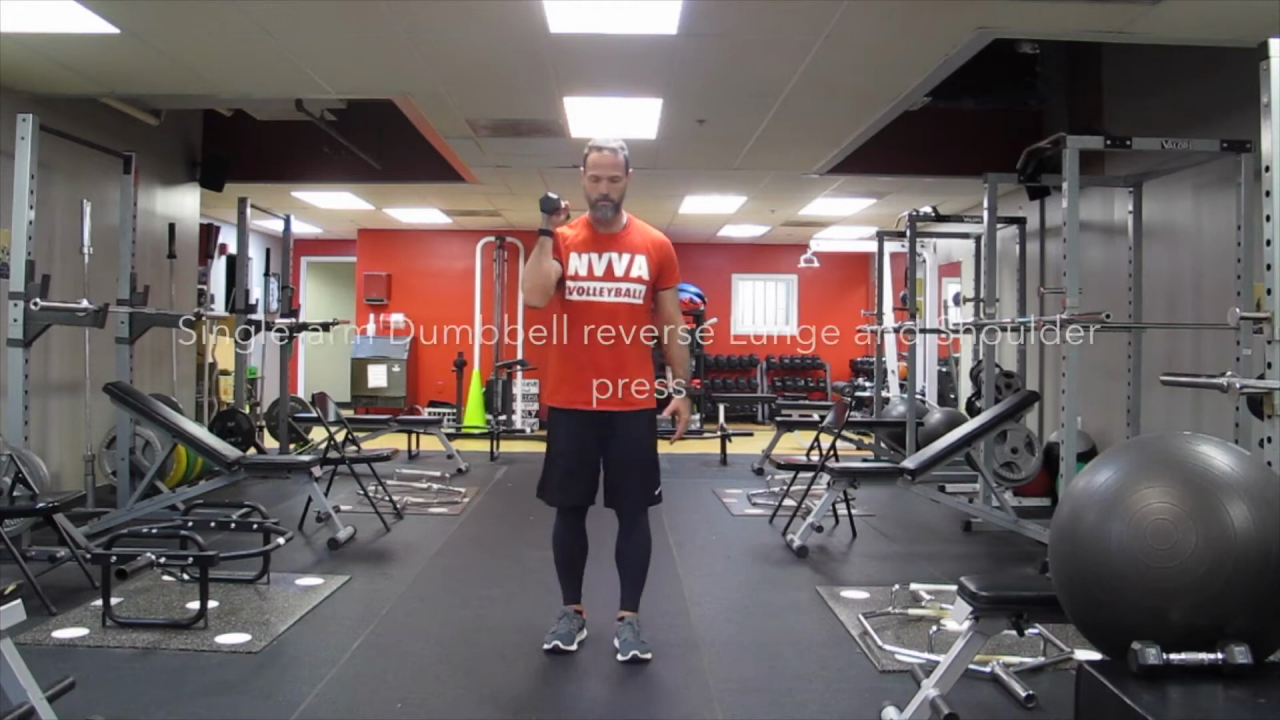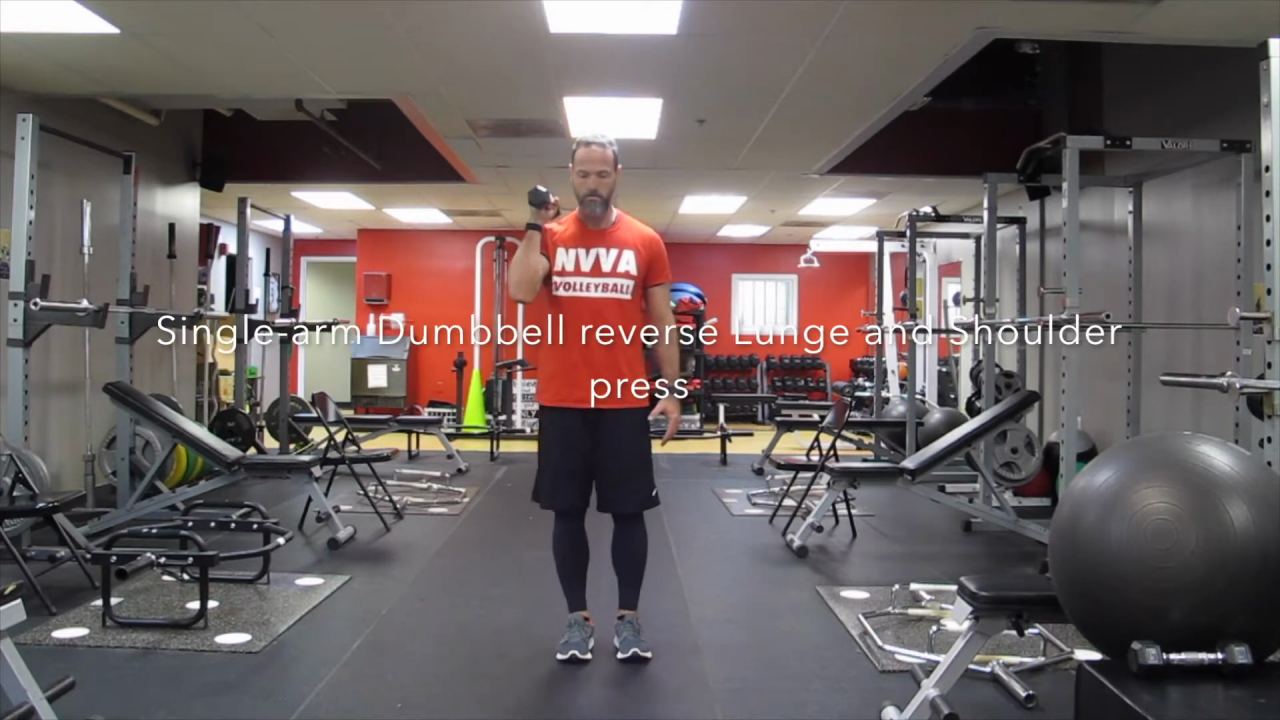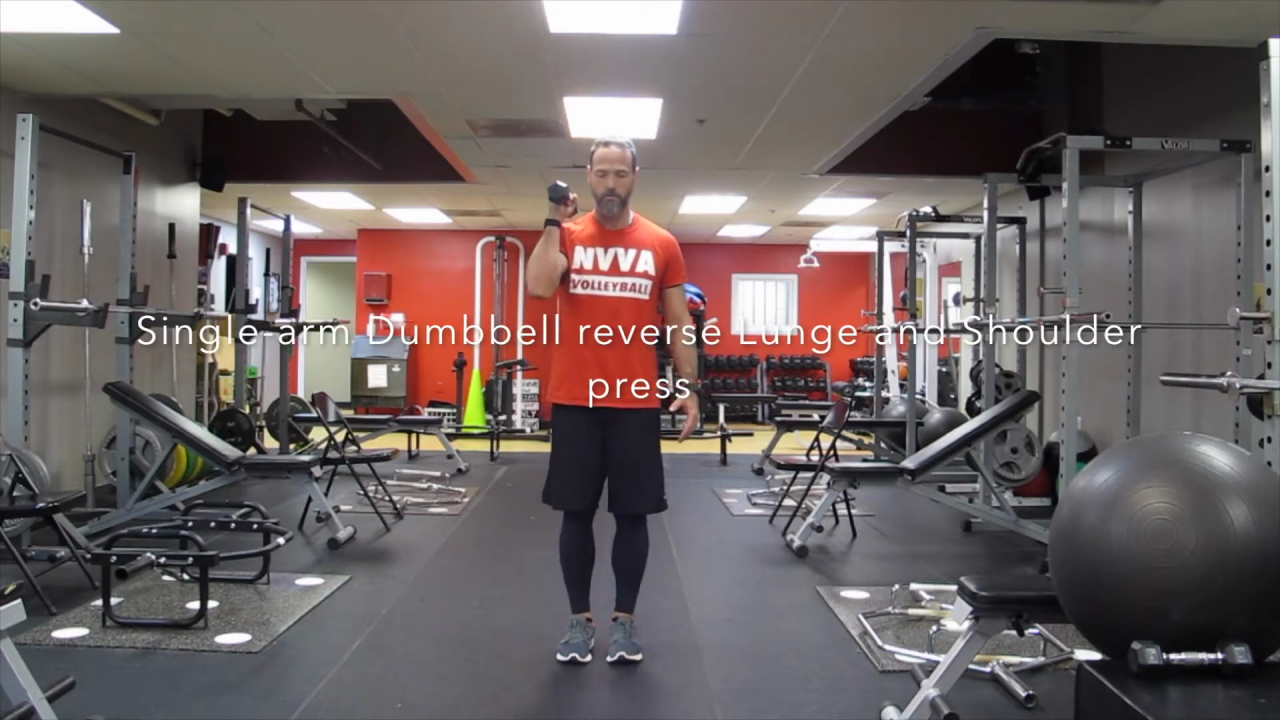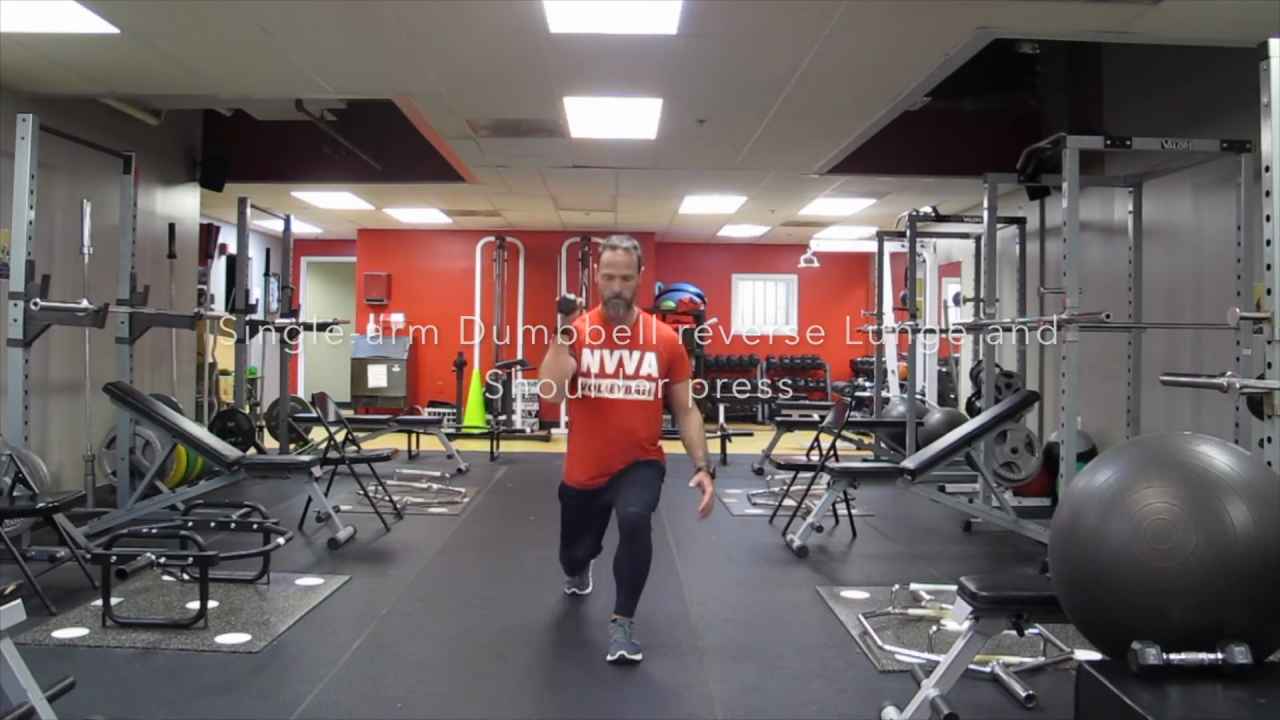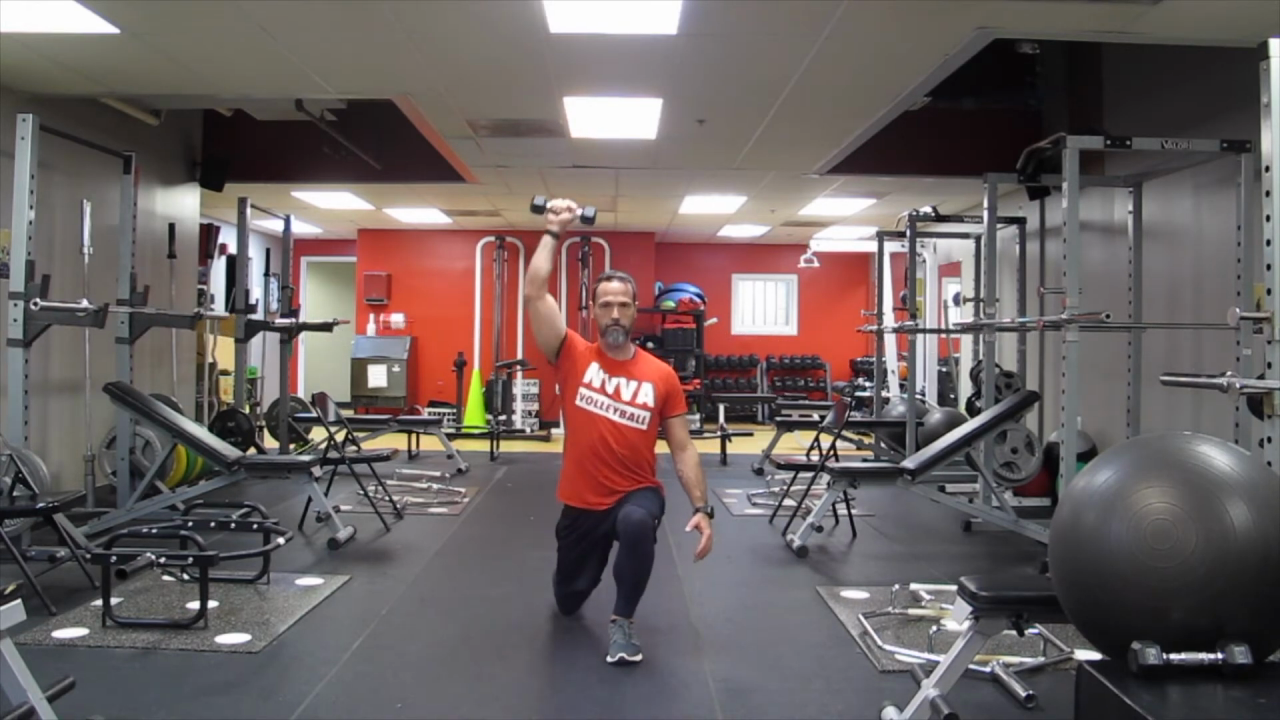
dt=1s
person 1, frame 1
left shoulder: (655, 245)
right shoulder: (561, 239)
left elbow: (671, 322)
right elbow: (534, 297)
left wrist: (681, 388)
right wrist: (548, 230)
left hip: (633, 403)
right hip: (569, 401)
left knee: (634, 511)
right knee: (569, 508)
left ankle: (628, 619)
right ankle: (572, 611)
person 1, frame 2
left shoulder: (645, 242)
right shoulder: (550, 236)
left elbow: (662, 322)
right elbow: (520, 291)
left wrist: (672, 390)
right wrist: (536, 225)
left hip: (626, 401)
right hip: (563, 401)
left knee: (628, 511)
right knee: (567, 511)
left ankle: (628, 617)
right ankle: (578, 618)
person 1, frame 3
left shoulder: (661, 244)
right shoulder: (566, 234)
left elbow: (678, 322)
right elbow: (538, 287)
left wrist: (688, 387)
right wrist: (555, 223)
left hip: (637, 402)
right hip: (574, 399)
left knee: (632, 513)
right knee: (575, 512)
left ankle: (623, 620)
right ankle: (580, 619)
person 1, frame 4
left shoulder: (665, 339)
right shoulder: (575, 331)
left elbow: (686, 409)
right elbow: (550, 391)
left wrist: (703, 467)
right wrist: (565, 330)
left hip: (640, 463)
right hip: (584, 470)
left knee: (634, 521)
right knee: (572, 554)
left ankle: (622, 622)
right ankle: (581, 566)
person 1, frame 5
left shoulder: (662, 376)
right shoulder: (573, 357)
left elbow: (683, 449)
right elbow: (533, 294)
left wrist: (702, 509)
right wrist: (552, 232)
left hip: (638, 493)
right hip: (582, 504)
left knee: (636, 523)
right knee: (567, 602)
left ankle: (622, 622)
right ankle: (589, 569)
